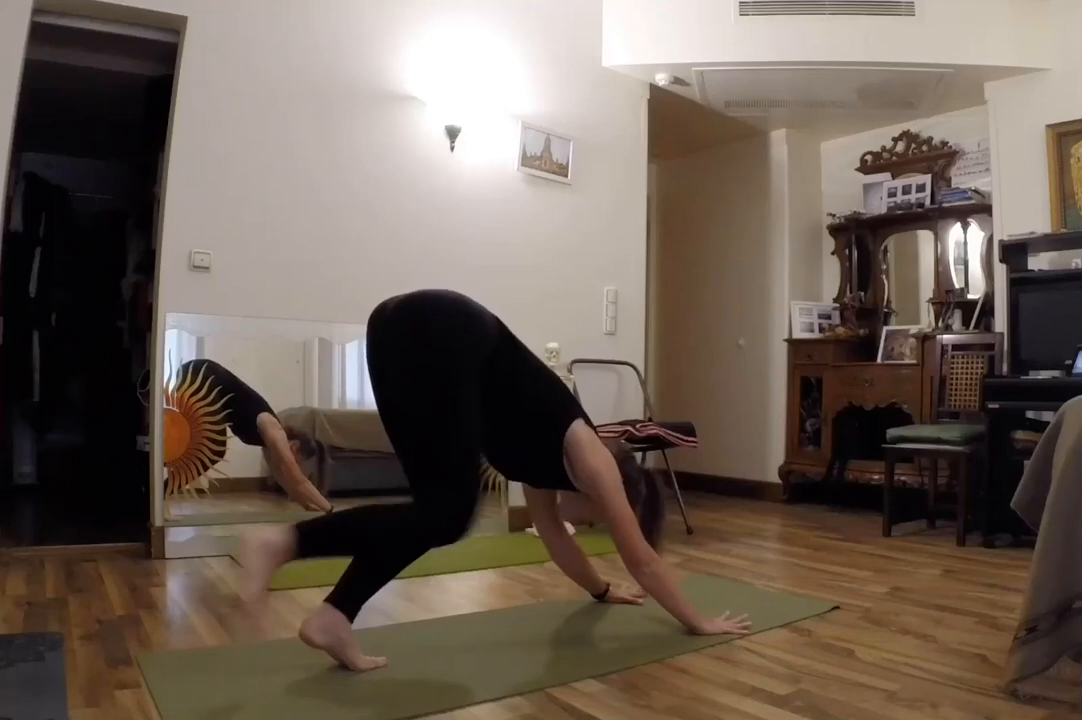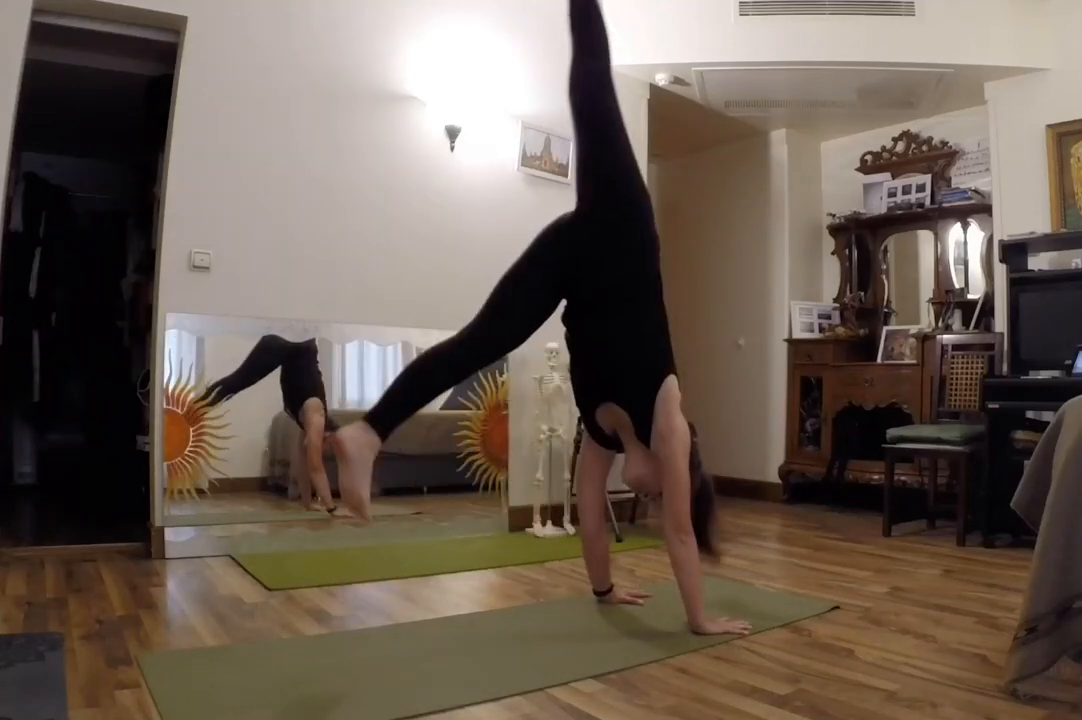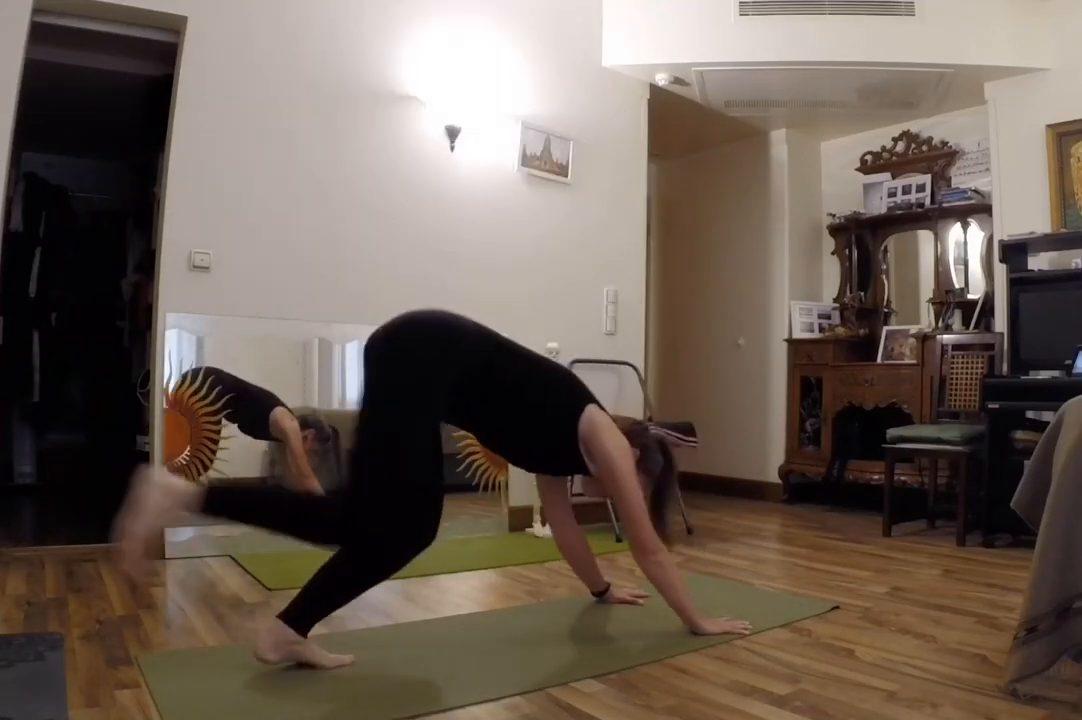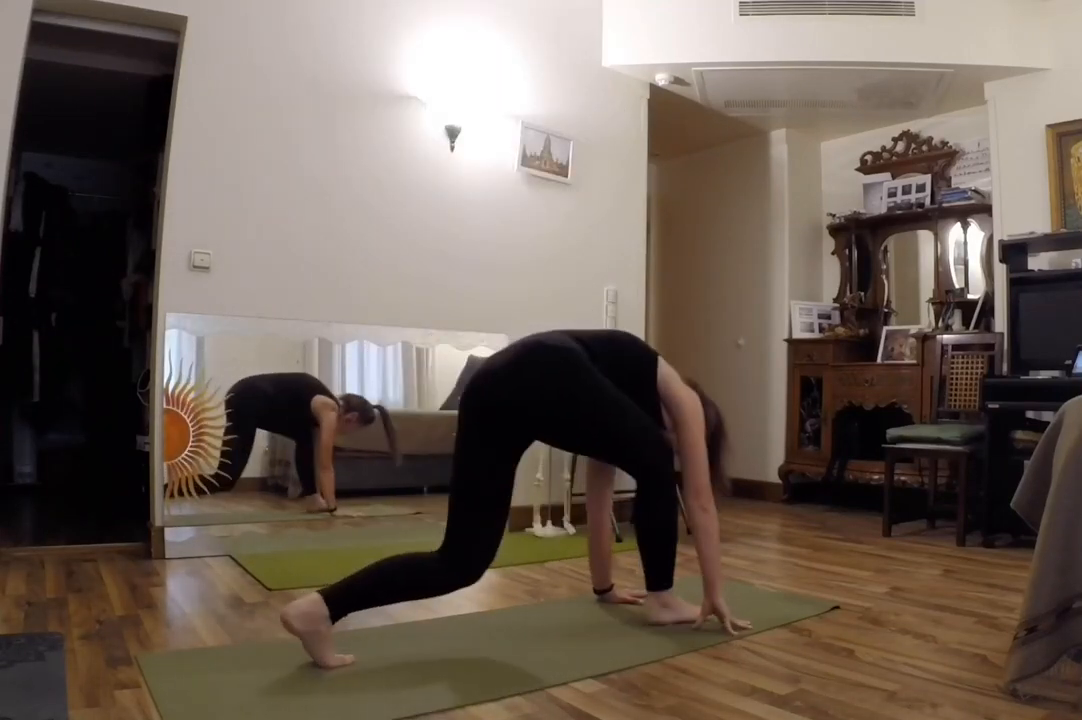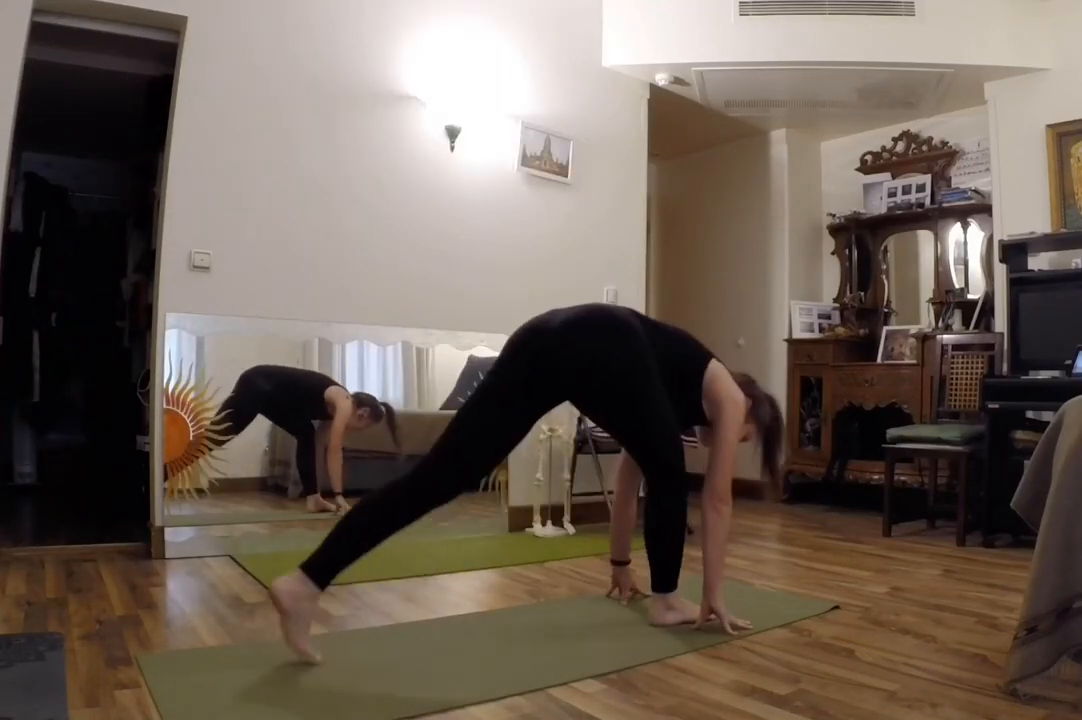
dt=1s
person 1, frame 1
left shoulder: (549, 458)
right shoulder: (587, 457)
left elbow: (554, 535)
right elbow: (641, 557)
left wrist: (604, 590)
right wrist: (699, 621)
left hip: (401, 327)
right hip: (439, 336)
left knee: (435, 509)
right knee: (447, 517)
left ankle: (334, 616)
right ankle: (281, 542)
person 1, frame 2
left shoulder: (604, 424)
right shoulder: (667, 426)
left elbow: (590, 512)
right elbow: (678, 532)
left wrist: (604, 588)
right wrist: (701, 621)
left hip: (576, 250)
right hip: (611, 240)
right knee: (596, 91)
person 1, frame 3
left shoulder: (564, 445)
right shoulder: (604, 440)
left elbow: (561, 522)
right elbow: (648, 546)
left wrist: (602, 588)
right wrist: (696, 619)
left hip: (415, 349)
right hip: (428, 351)
left knee: (415, 526)
right knee: (362, 522)
left ankle: (288, 629)
right ankle: (177, 494)
person 1, frame 4
left shoulder: (616, 426)
right shoulder: (682, 399)
left elbow: (598, 501)
right elbow: (700, 501)
left wrist: (604, 586)
right wrist: (714, 595)
left hip: (490, 384)
right hip: (549, 377)
left knee: (461, 562)
right knee: (654, 468)
left ankle: (319, 608)
right ankle: (662, 599)
person 1, frame 5
left shoulder: (693, 392)
right shoulder: (728, 396)
left elbow: (627, 484)
right elbow: (717, 502)
left wrist: (619, 565)
right wrist: (713, 597)
left hip: (544, 335)
right hip: (599, 347)
left knee: (440, 475)
right knee: (668, 474)
left ankle: (303, 584)
right ankle: (666, 602)
